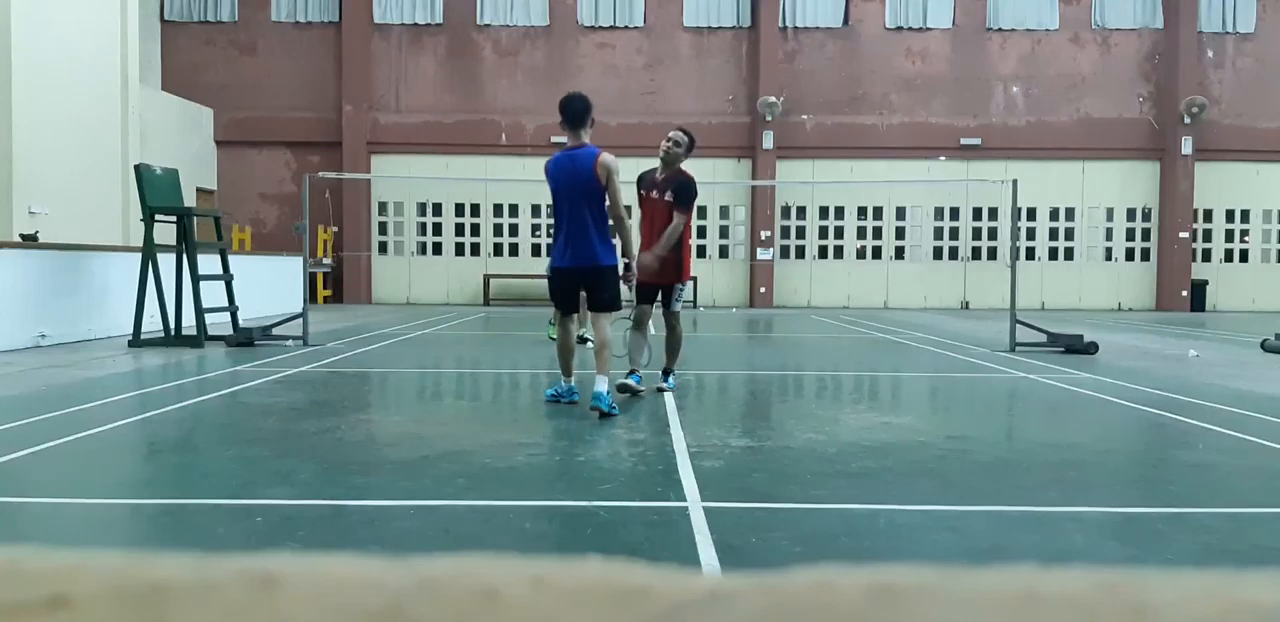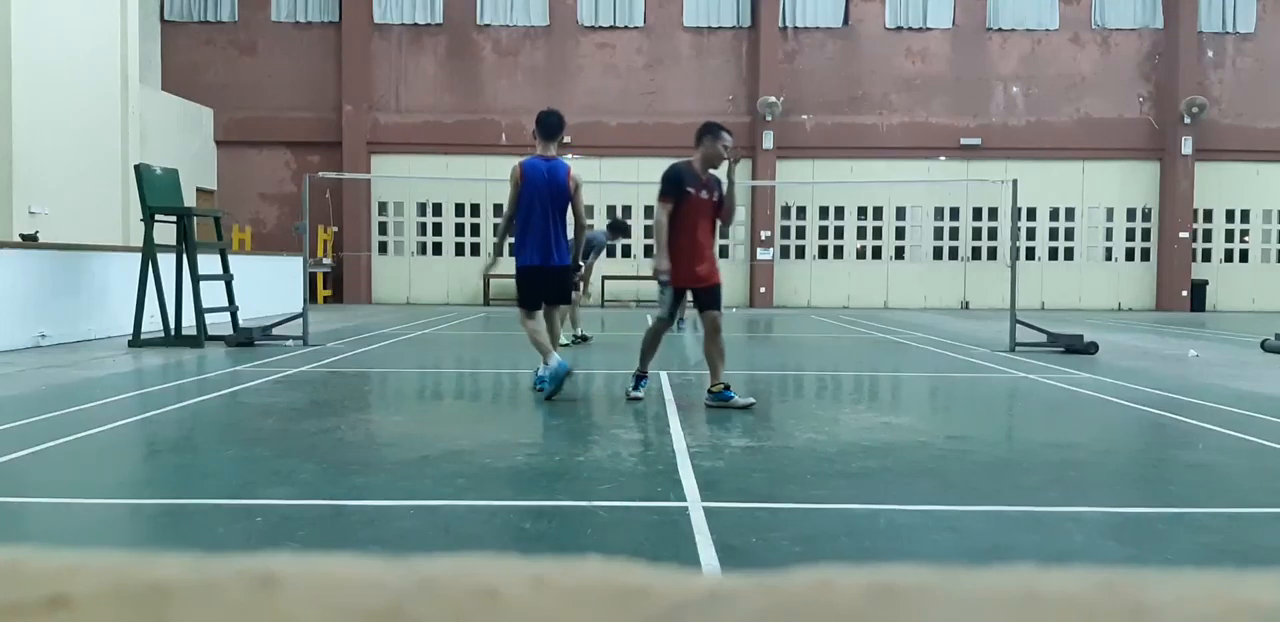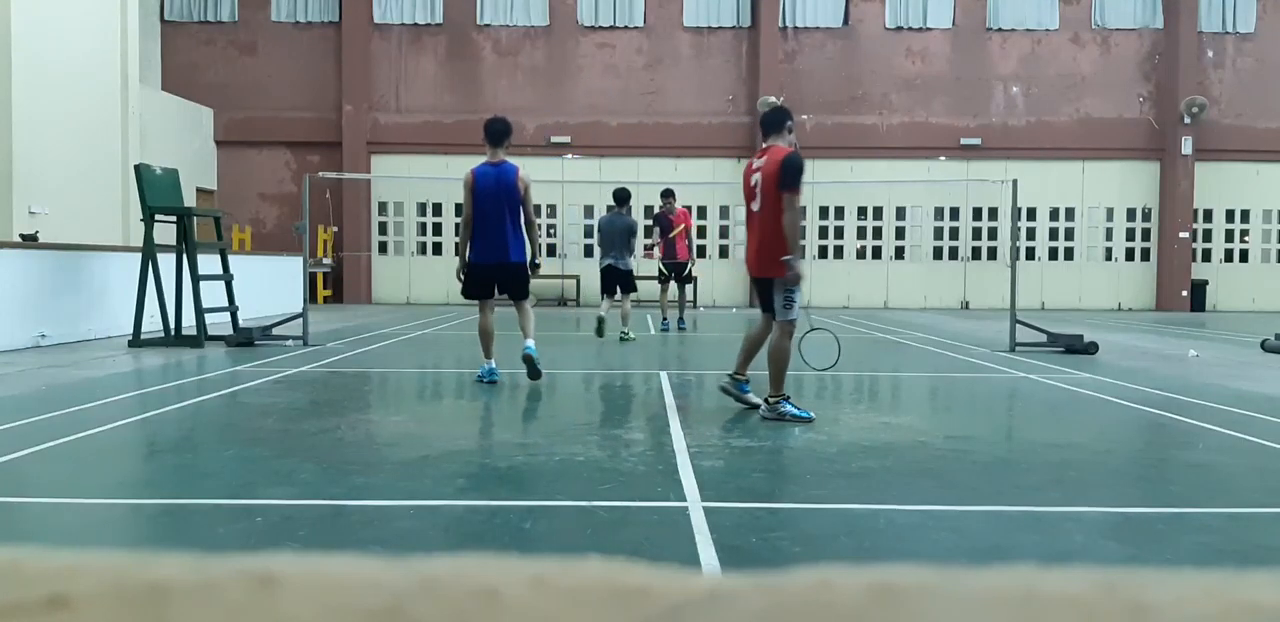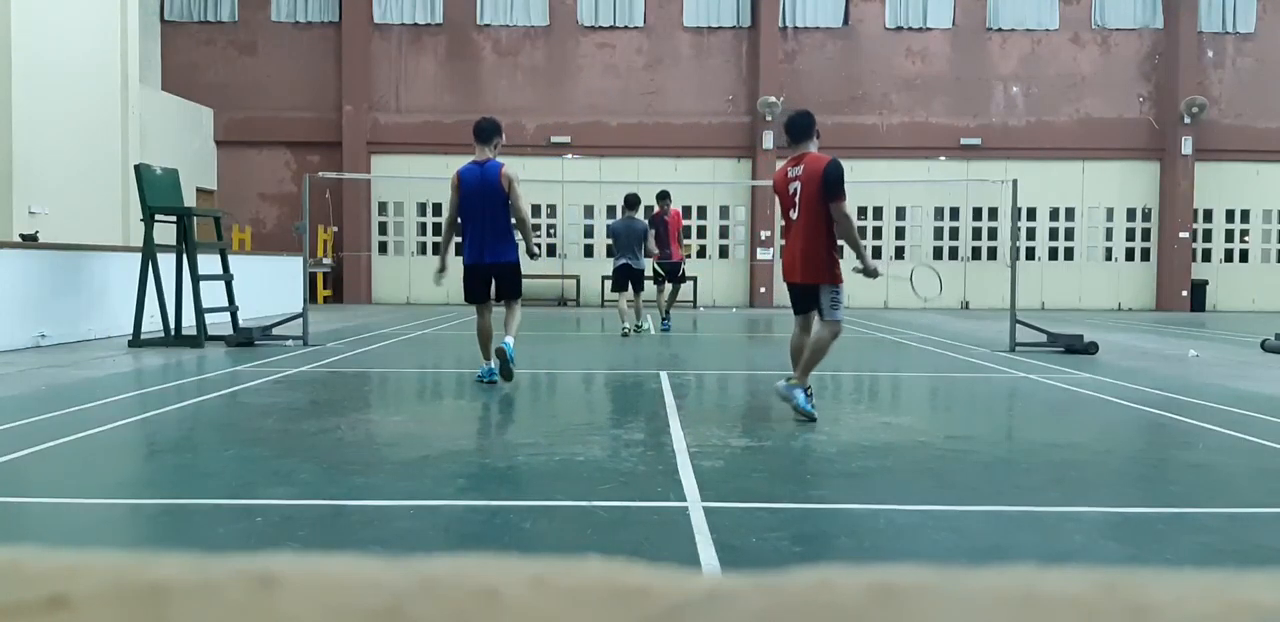
dt=0.7s
person 1, frame 1
left shoulder: (685, 182)
right shoulder: (644, 178)
left elbow: (678, 224)
left wrist: (656, 255)
right wrist: (639, 255)
left hip: (673, 265)
right hip: (647, 264)
left knee: (672, 319)
right knee: (639, 316)
left ankle: (669, 372)
right ankle: (635, 374)
person 1, frame 2
left shoulder: (715, 182)
right shoulder: (677, 173)
left elbow: (726, 220)
right elbow: (662, 215)
left wrist: (731, 180)
right wrist: (661, 255)
left hip: (707, 269)
right hip: (679, 268)
left knee: (714, 324)
right knee: (663, 323)
left ankle: (718, 389)
right ankle: (640, 375)
person 1, frame 3
left shoulder: (753, 163)
right shoulder: (790, 158)
right elbow: (791, 209)
right wrist: (794, 257)
left hip: (758, 258)
right hip: (777, 259)
left knee: (768, 321)
right knee: (785, 326)
left ankle: (736, 378)
right ankle: (776, 400)
person 1, frame 4
left shoulder: (780, 174)
right shoulder: (828, 166)
right elbow: (840, 217)
right wrist: (863, 258)
left hip: (793, 264)
right hip: (821, 263)
left knee: (803, 325)
right knee: (830, 326)
left ankle: (801, 390)
right ankle: (794, 382)
person 2, frame 1
left shoulder: (551, 165)
right shoulder: (605, 161)
right elbow: (618, 215)
right wrist: (630, 258)
left hip: (563, 259)
right hip: (600, 258)
left knee: (565, 321)
right knee: (600, 323)
left ankle: (566, 385)
right ankle: (600, 390)
person 2, frame 2
left shoulder: (521, 170)
right shoulder: (571, 175)
left elbow: (509, 217)
right elbow: (581, 223)
left wrist: (495, 254)
right wrist: (576, 259)
left hip: (529, 258)
right hip: (560, 259)
left knee: (530, 317)
right knee: (551, 314)
left ankle: (555, 363)
right ankle: (545, 372)
person 2, frame 3
left shoulder: (472, 177)
right shoulder: (520, 176)
left elbow: (467, 221)
right elbow: (530, 221)
left wrist: (461, 258)
right wrist: (535, 255)
left hip: (481, 257)
right hip: (514, 256)
left knee: (485, 310)
right knee: (523, 304)
left ankle: (489, 367)
right ankle: (529, 345)
person 2, frame 4
left shoulder: (460, 177)
right shoulder: (507, 173)
left elbow: (452, 221)
right elbow: (521, 216)
left wrist: (443, 258)
right wrist: (531, 245)
left hip: (474, 257)
right hip: (505, 254)
left knee: (483, 312)
right knee: (512, 304)
left ankle: (489, 367)
right ankle: (507, 343)
